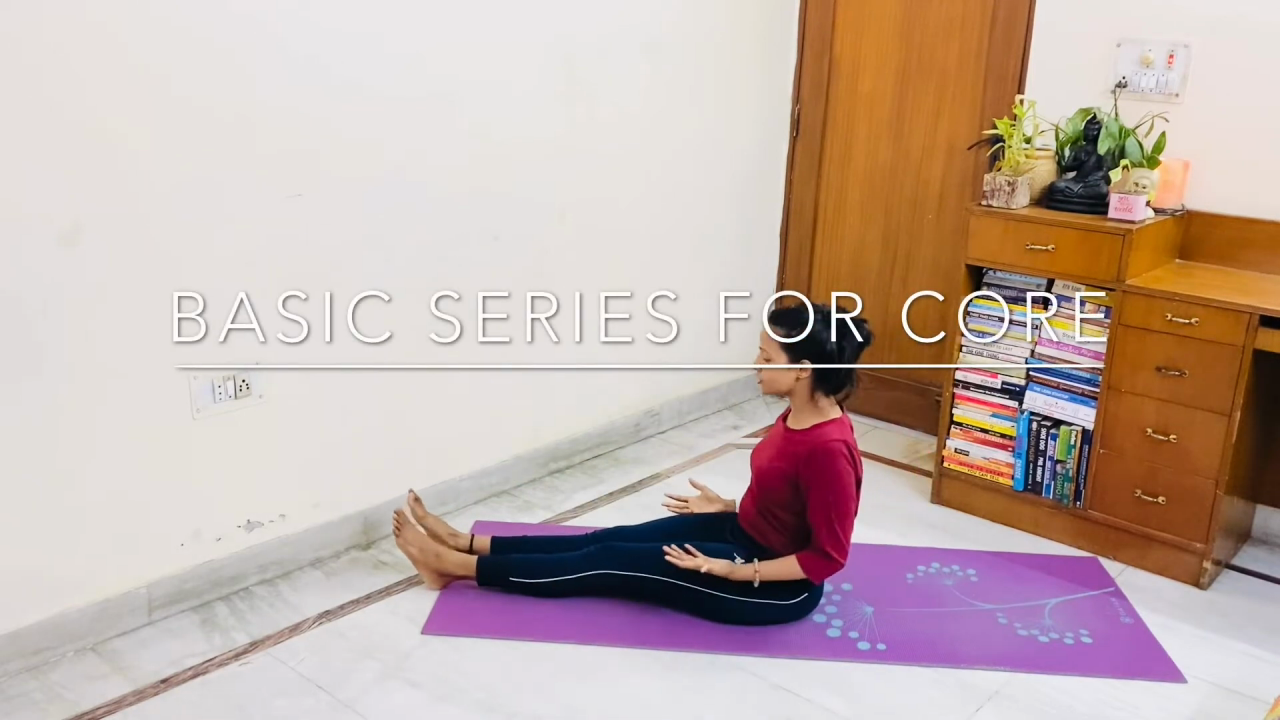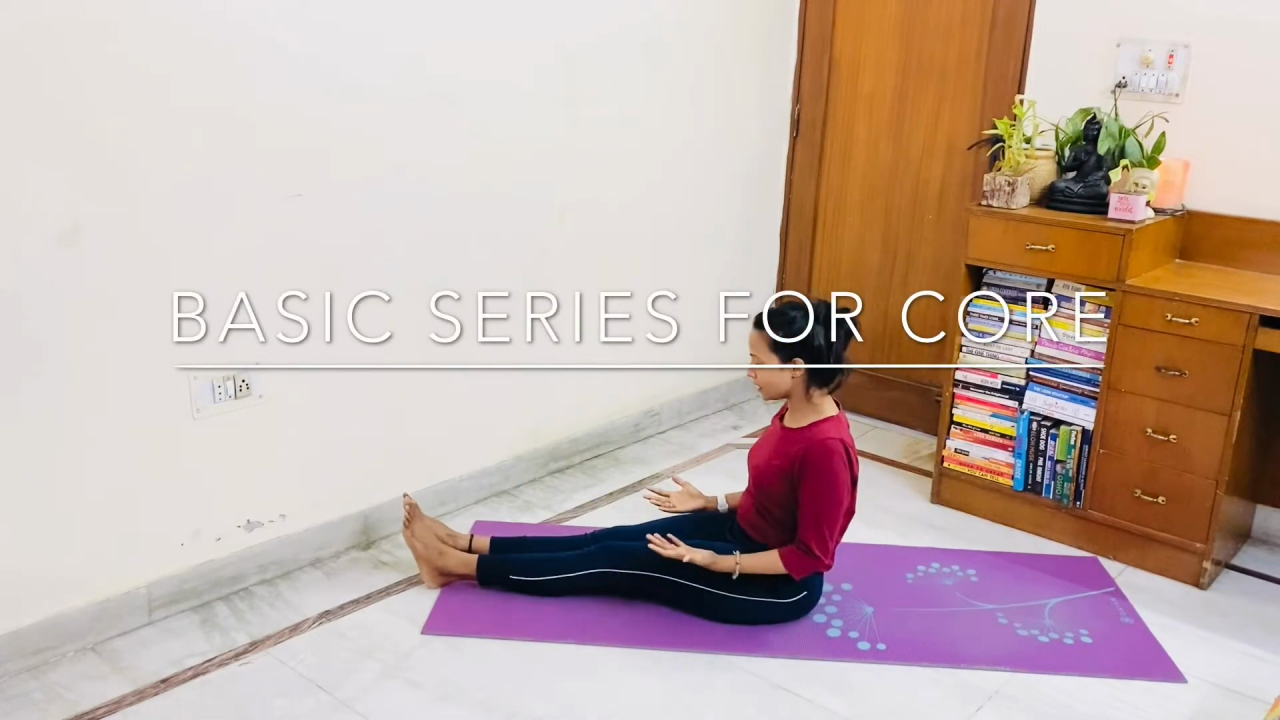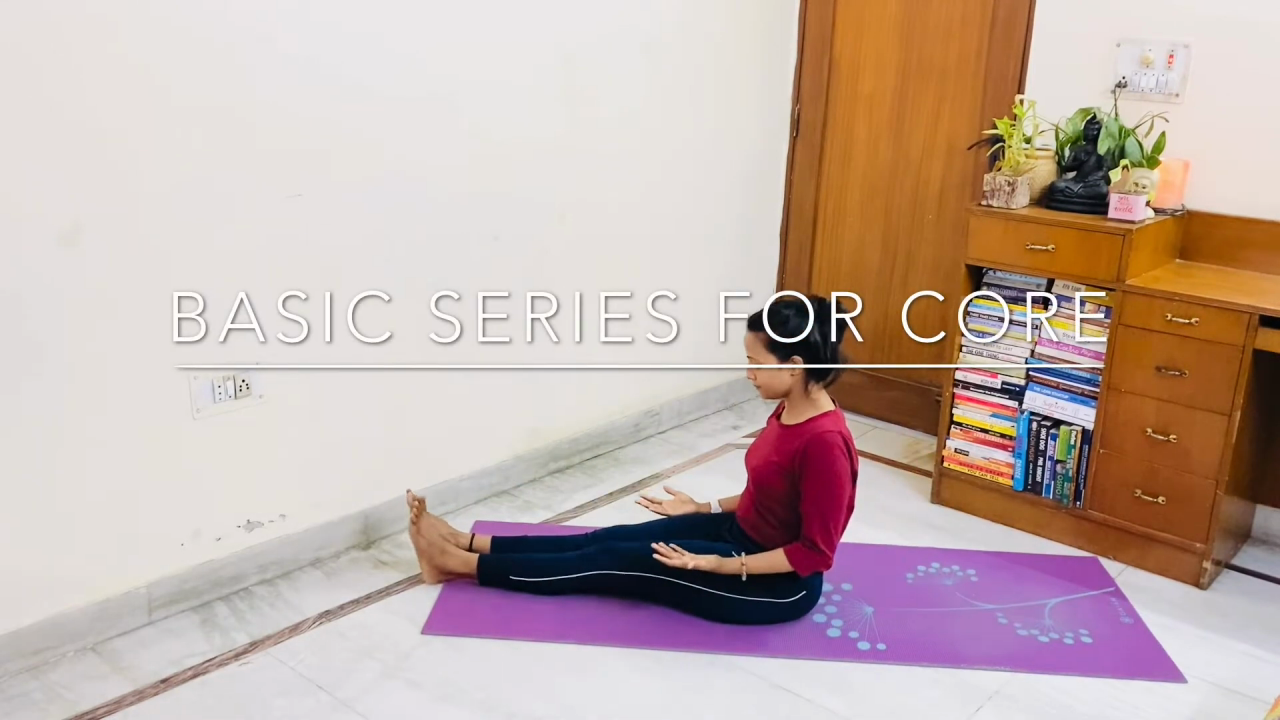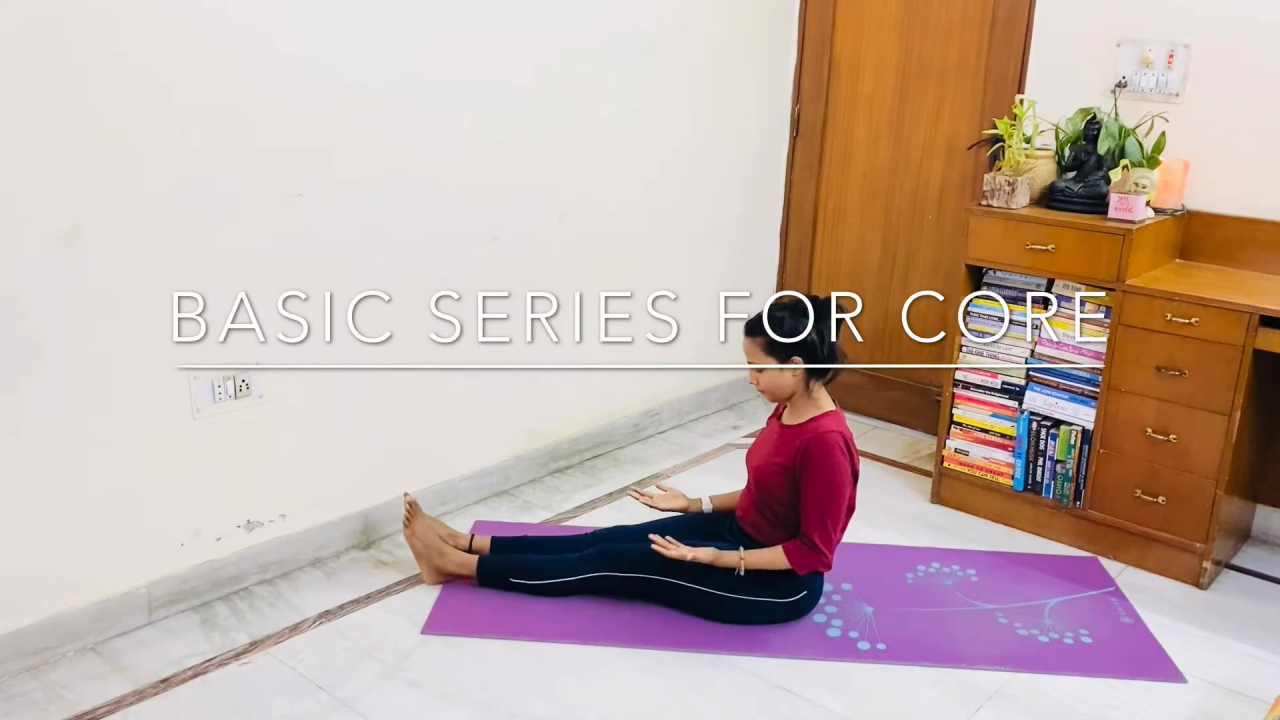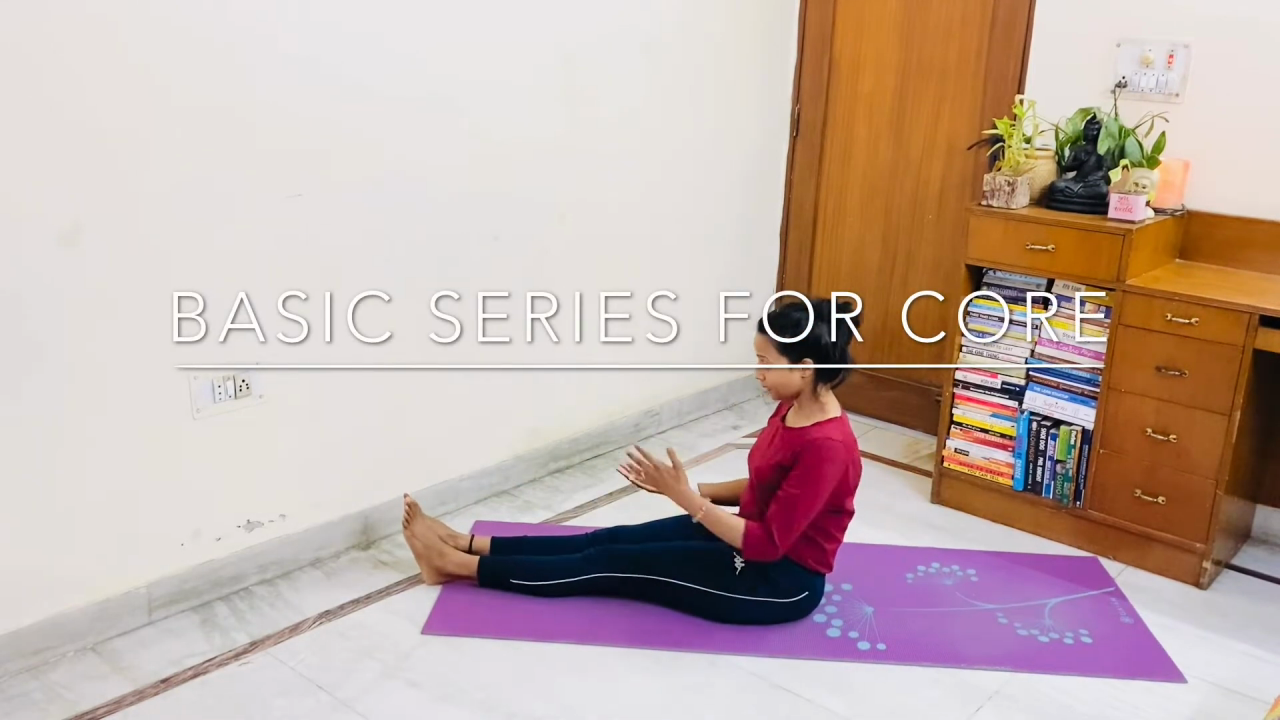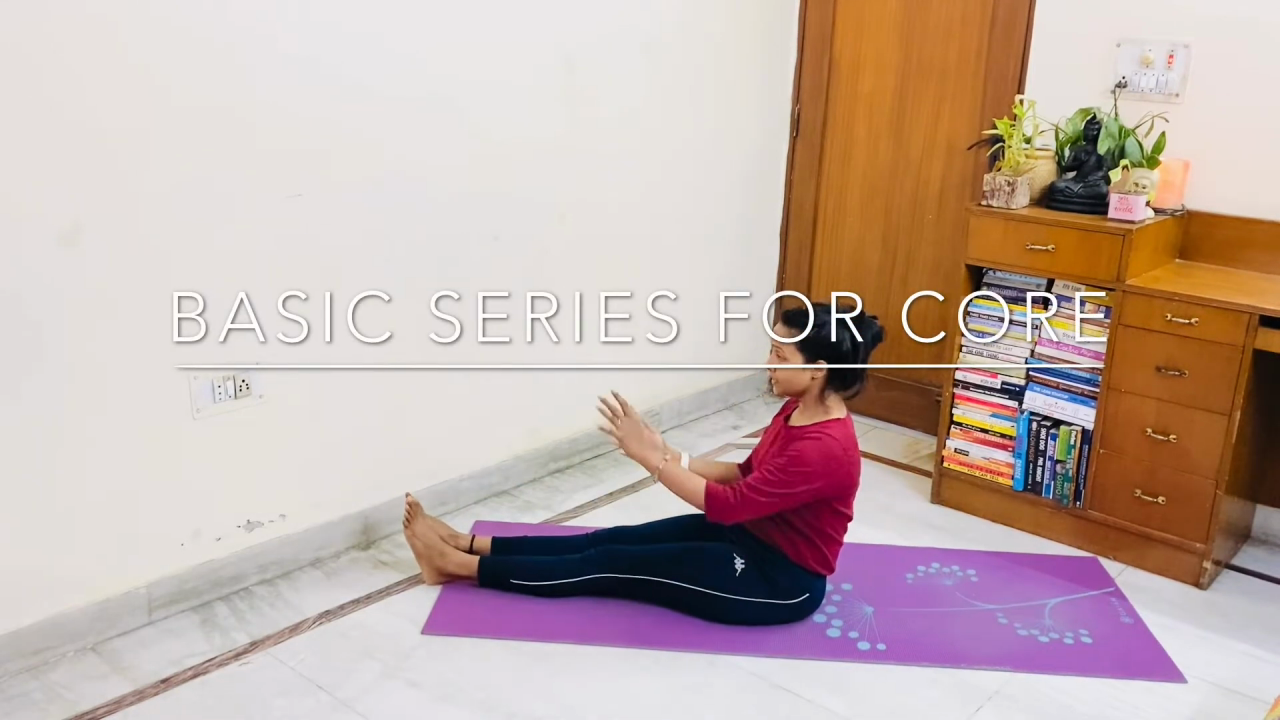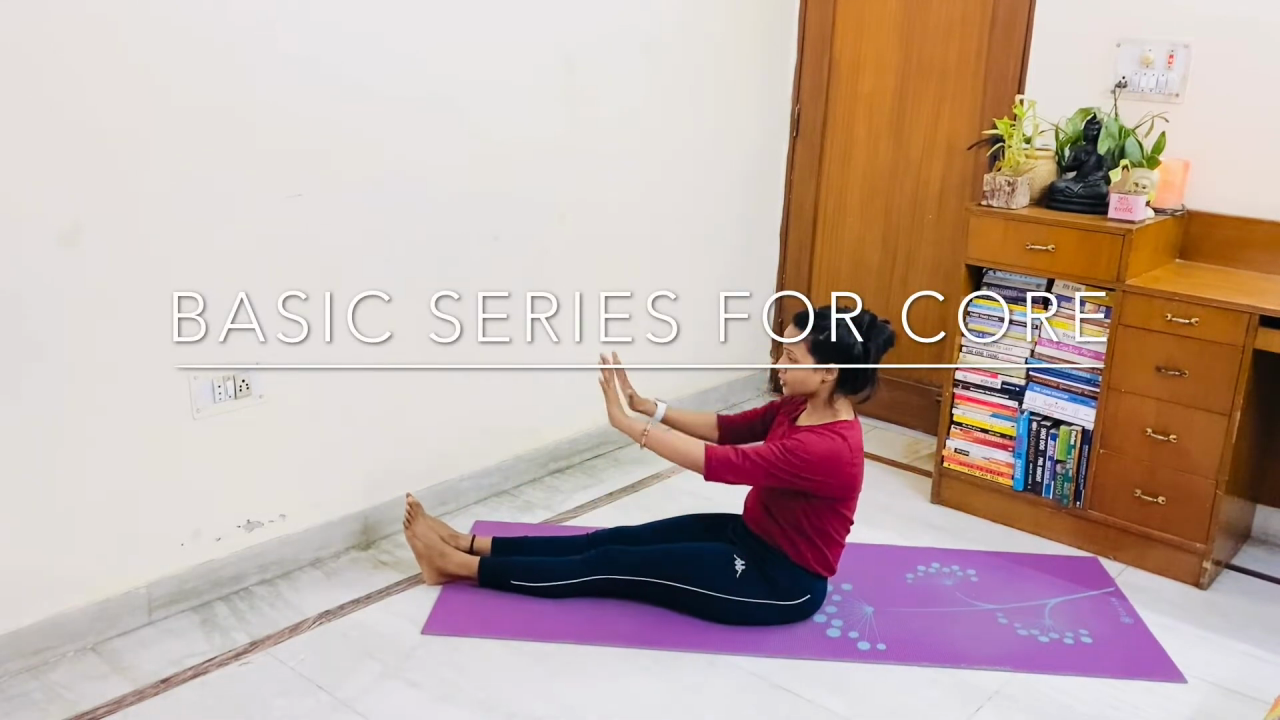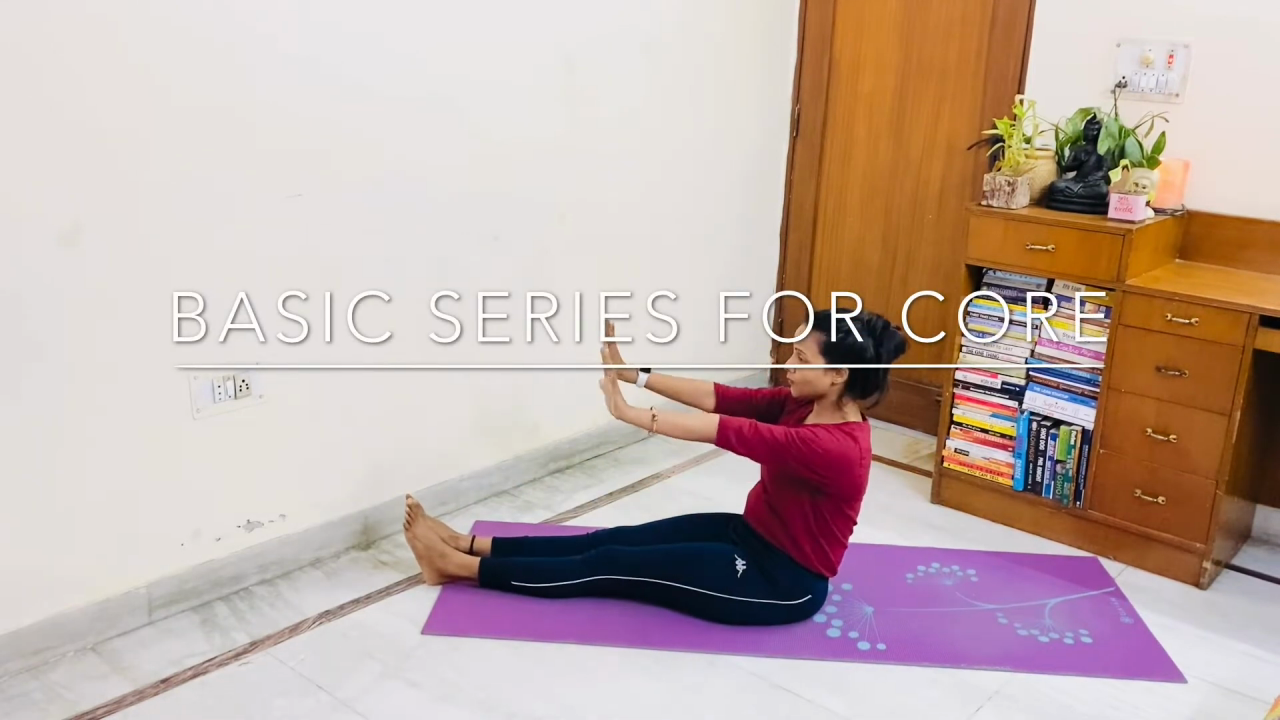
dt=0.2s
person 1, frame 1
left shoulder: (827, 448)
right shoulder: (800, 414)
left elbow: (828, 556)
left wrist: (735, 573)
right wrist: (727, 505)
left hip: (778, 587)
right hip: (747, 535)
left knee: (611, 563)
right knee: (612, 540)
left ankle: (457, 566)
right ankle: (466, 543)
person 1, frame 2
left shoulder: (825, 446)
right shoulder: (796, 413)
left elbow: (810, 557)
left wrist: (716, 563)
right wrist: (712, 502)
left hip: (778, 586)
right hip: (745, 533)
left knee: (612, 560)
right knee: (610, 540)
left ankle: (457, 565)
right ankle: (466, 544)
person 1, frame 3
left shoulder: (824, 441)
right shoulder: (792, 411)
left elbow: (815, 552)
left wrist: (718, 566)
right wrist: (703, 508)
left hip: (780, 586)
right hip: (744, 534)
left knee: (613, 561)
right knee: (609, 540)
left ankle: (457, 563)
right ankle: (466, 543)
person 1, frame 4
left shoulder: (825, 441)
right shoulder: (791, 410)
left elbow: (813, 551)
left wrist: (719, 558)
right wrist: (695, 504)
left hip: (780, 586)
right hip: (747, 534)
left knee: (613, 563)
right knee: (610, 541)
left ankle: (457, 564)
right ankle: (466, 544)
person 1, frame 5
left shoulder: (826, 446)
right shoulder: (793, 409)
left elbow: (768, 543)
left wrist: (686, 498)
right wrist: (685, 489)
left hip: (781, 584)
right hip: (757, 541)
left knee: (616, 563)
right knee: (612, 540)
left ankle: (459, 565)
right ankle: (467, 544)
person 1, frame 6
left shoulder: (826, 447)
right shoulder: (799, 408)
left elbow: (730, 503)
right elbow: (751, 474)
left wrist: (651, 457)
right wrist: (670, 457)
left hip: (782, 582)
right hip: (760, 540)
left knee: (616, 563)
right knee: (615, 540)
left ankle: (458, 566)
right ankle: (469, 544)
person 1, frame 7
left shoulder: (830, 448)
right shoulder: (802, 407)
left elbow: (723, 463)
right elbow: (727, 429)
left wrist: (630, 424)
right wrist: (646, 406)
left hip: (783, 583)
right hip: (754, 537)
left knee: (613, 565)
right knee: (614, 540)
left ankle: (459, 566)
right ankle: (470, 544)
person 1, frame 8
left shoulder: (836, 448)
right shoulder: (806, 404)
left elbow: (729, 431)
right elbow: (722, 398)
left wrist: (633, 413)
right wrist: (633, 374)
left hip: (783, 582)
right hip: (754, 536)
left knee: (614, 565)
right knee: (615, 540)
left ankle: (459, 566)
right ankle: (469, 545)
